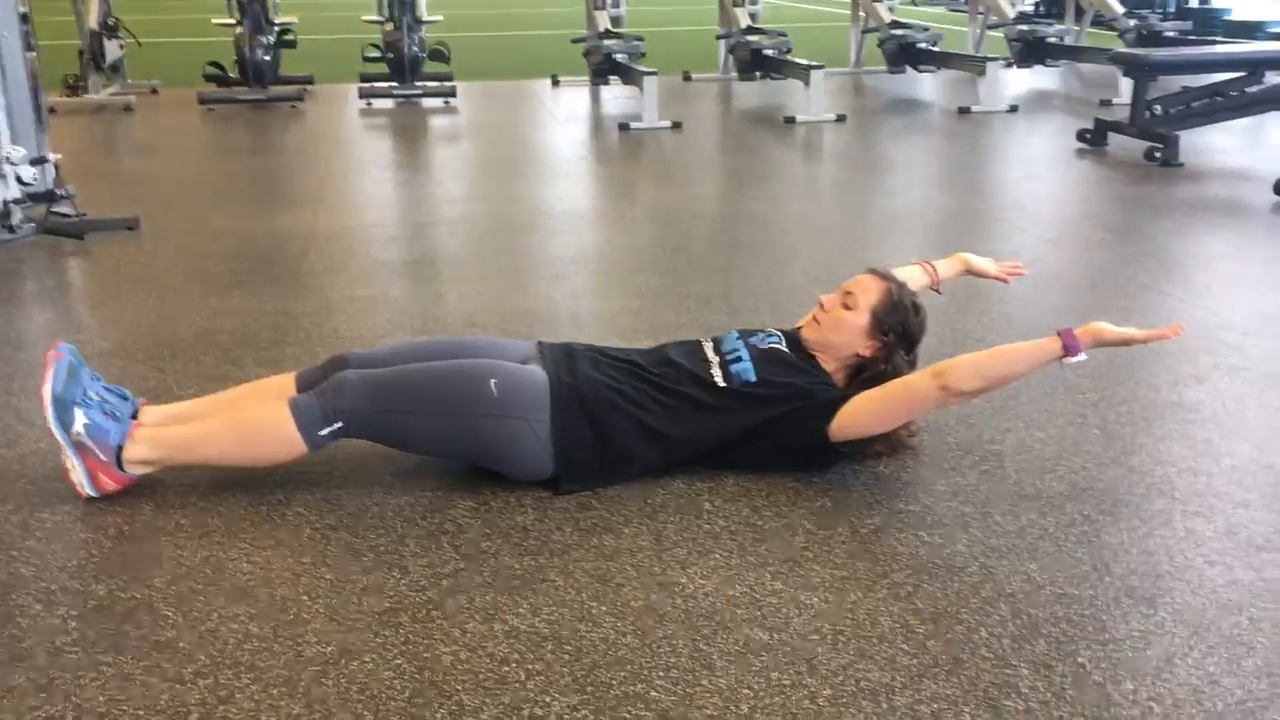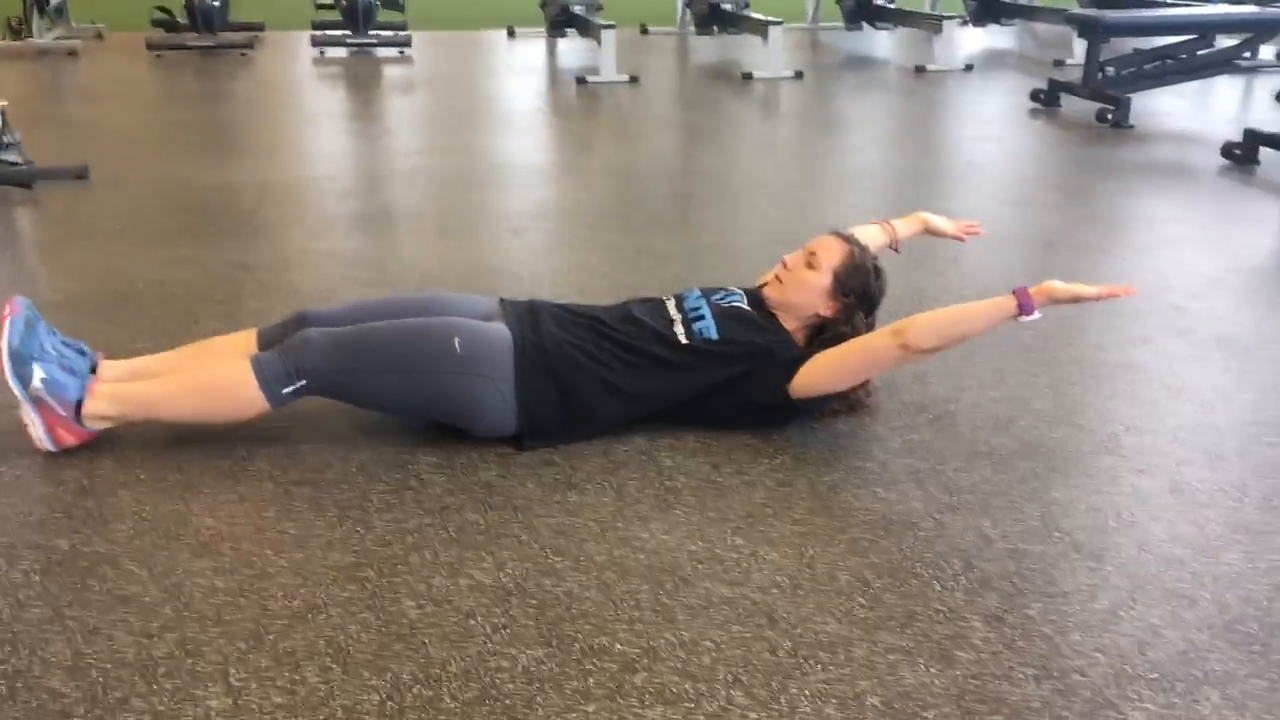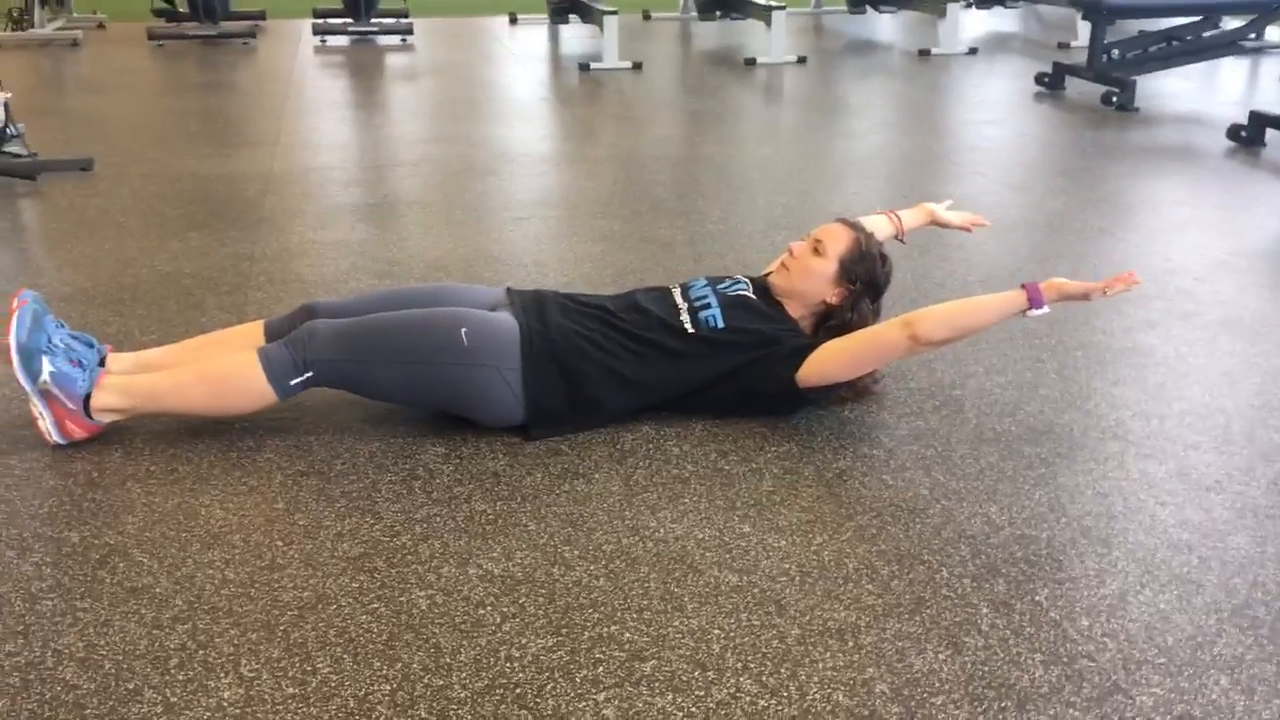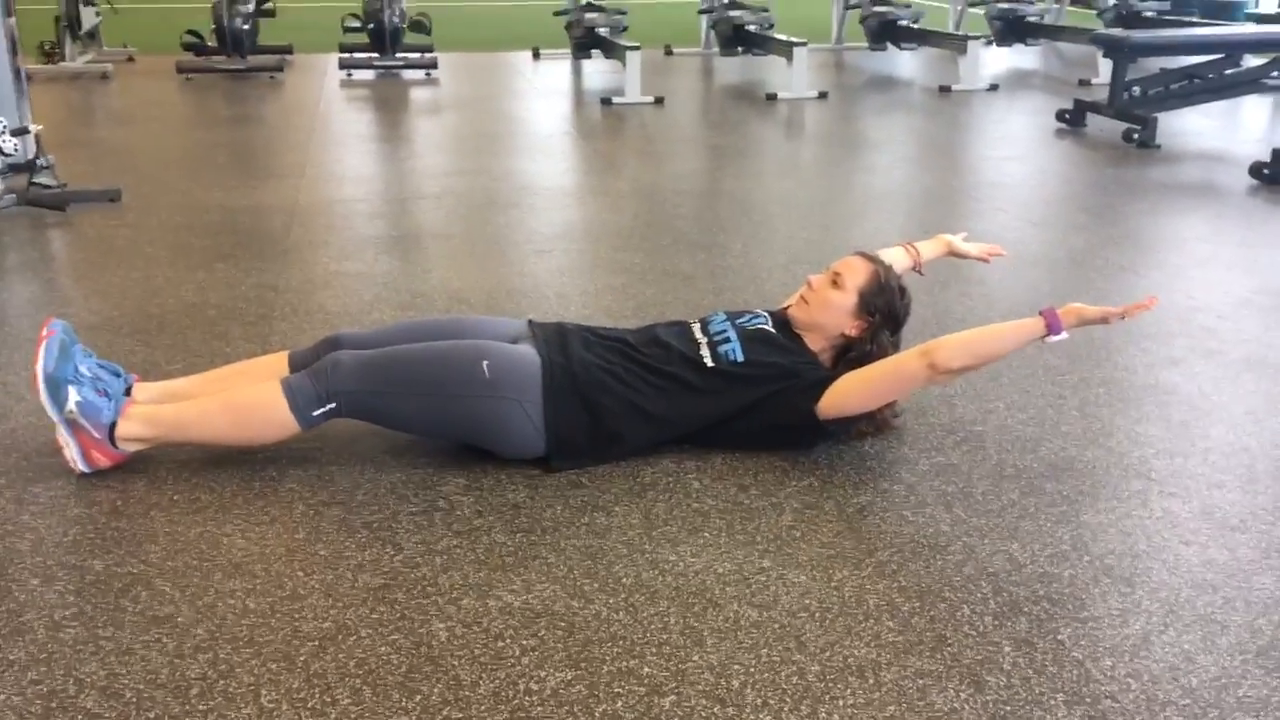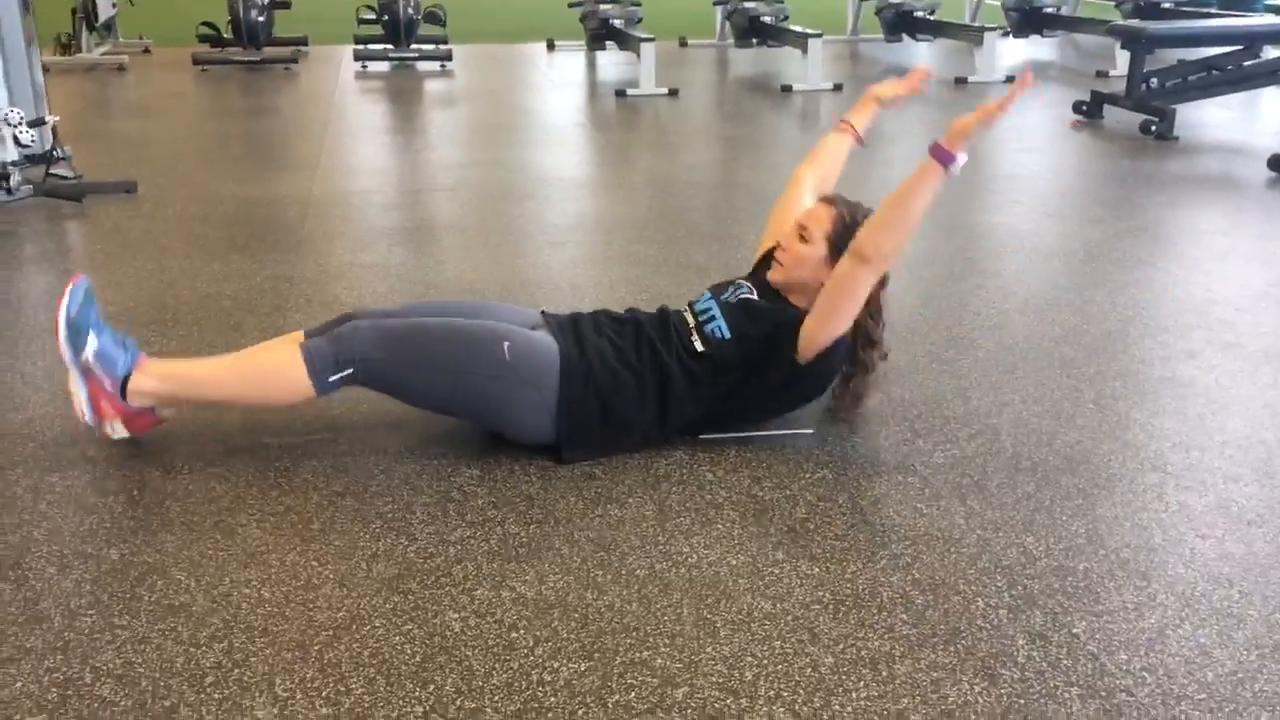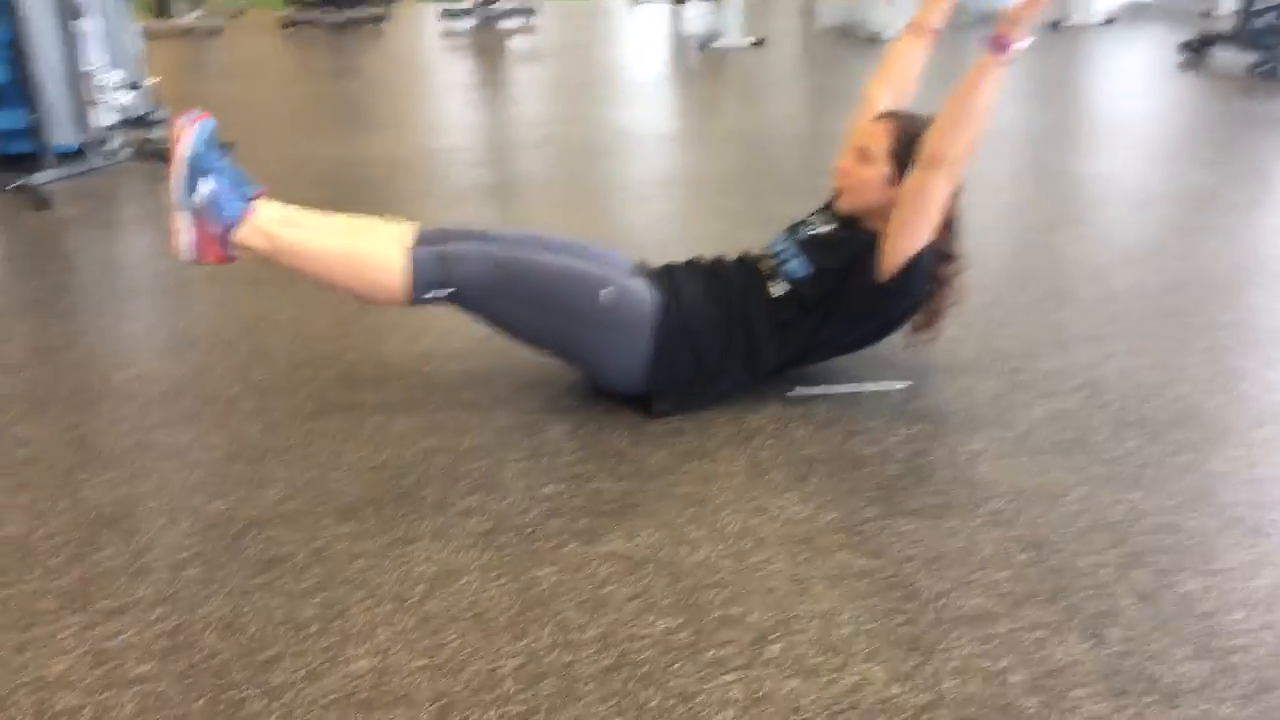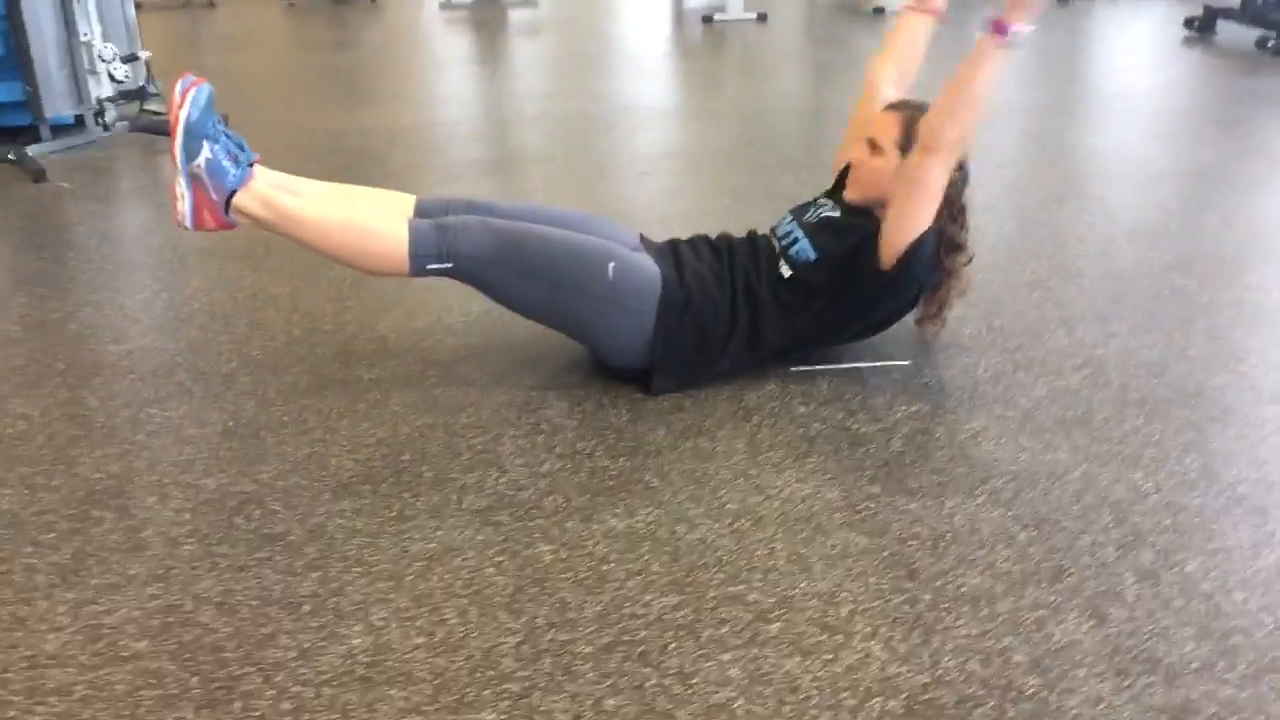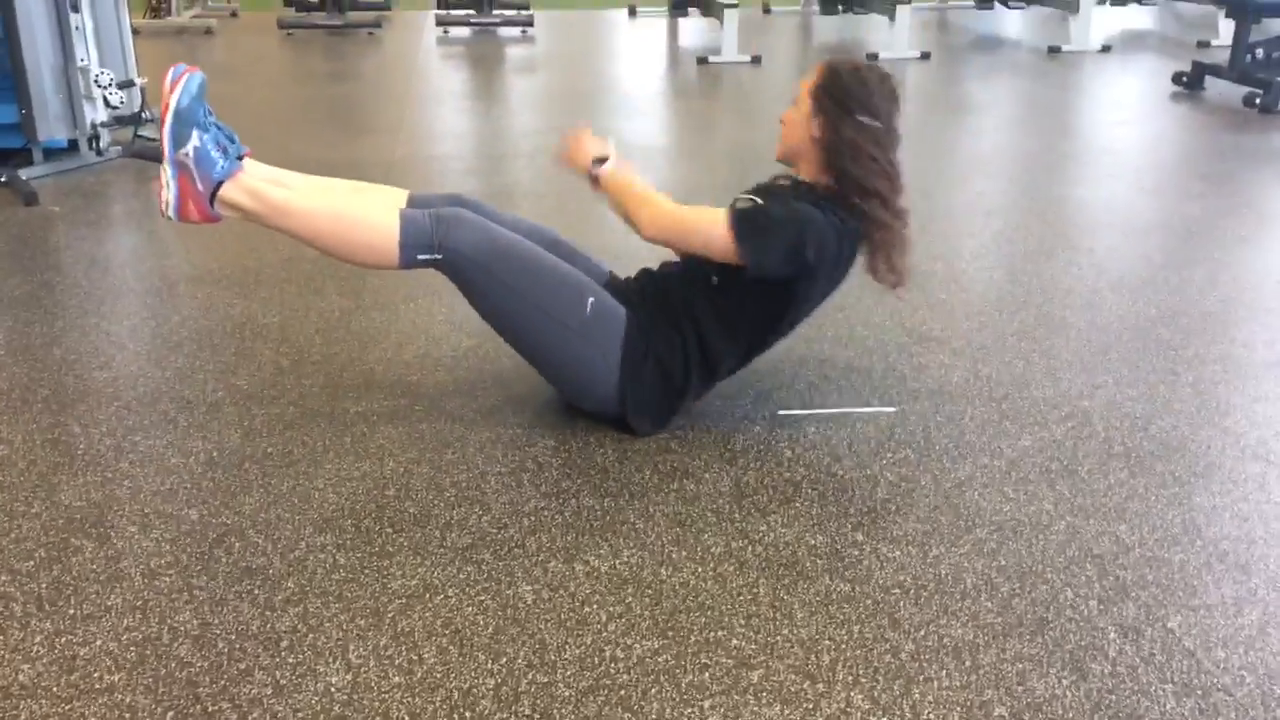
dt=0.5s
person 1, frame 1
left shoulder: (819, 411)
right shoulder: (792, 349)
left elbow: (948, 377)
right elbow: (887, 283)
left wrist: (1078, 339)
right wrist: (955, 260)
left hip: (558, 427)
right hip: (558, 370)
left knee: (342, 406)
right knee: (344, 368)
left ankle: (120, 454)
right ankle: (136, 420)
person 1, frame 2
left shoulder: (779, 370)
right shoulder: (751, 306)
left elbow: (909, 336)
right elbow: (846, 241)
left wrist: (1033, 298)
right wrist: (911, 222)
left hip: (521, 386)
right hip: (519, 326)
left knee: (306, 364)
right knee: (307, 324)
right ankle: (97, 376)
person 1, frame 3
left shoulder: (786, 359)
right shoulder: (758, 293)
left elbow: (913, 330)
right elbow: (852, 230)
left wrist: (1042, 293)
right wrist: (920, 212)
left hip: (529, 375)
right hip: (527, 315)
left knee: (315, 356)
right knee: (314, 315)
right ankle: (106, 366)
person 1, frame 4
left shoulder: (805, 390)
right shoulder: (774, 326)
left elbow: (931, 359)
right elbow: (864, 263)
left wrist: (1061, 318)
right wrist: (938, 245)
left hip: (548, 405)
right hip: (547, 347)
left knee: (337, 387)
right knee: (337, 348)
left ankle: (117, 429)
right ankle: (132, 395)
person 1, frame 5
left shoulder: (804, 349)
right shoulder: (767, 286)
left elbow: (871, 253)
right elbow: (808, 188)
left wrist: (945, 152)
right wrist: (860, 115)
left hip: (568, 398)
right hip: (560, 343)
left knee: (354, 354)
right knee: (355, 324)
left ankle: (131, 382)
right ankle: (139, 381)
person 1, frame 6
left shoulder: (888, 272)
right shoulder: (846, 221)
left elbow: (940, 159)
right elbow: (881, 111)
left hip: (661, 346)
right hip: (653, 294)
left knee: (451, 271)
right knee: (452, 242)
left ankle: (238, 225)
right ankle: (245, 214)
person 1, frame 7
left shoulder: (898, 263)
right shoulder: (855, 201)
left elbow: (940, 150)
right elbow: (885, 95)
left hip: (666, 321)
right hip: (668, 271)
left knee: (459, 243)
right knee: (456, 211)
left ankle: (235, 192)
right ankle: (248, 186)
person 1, frame 8
left shoulder: (813, 229)
right shoulder: (801, 195)
left elbow: (661, 224)
left wrist: (599, 164)
right wrist: (631, 171)
left hip: (629, 365)
right hip: (628, 309)
left knee: (446, 236)
right knee: (455, 209)
left ankle: (223, 188)
right ankle: (236, 172)
